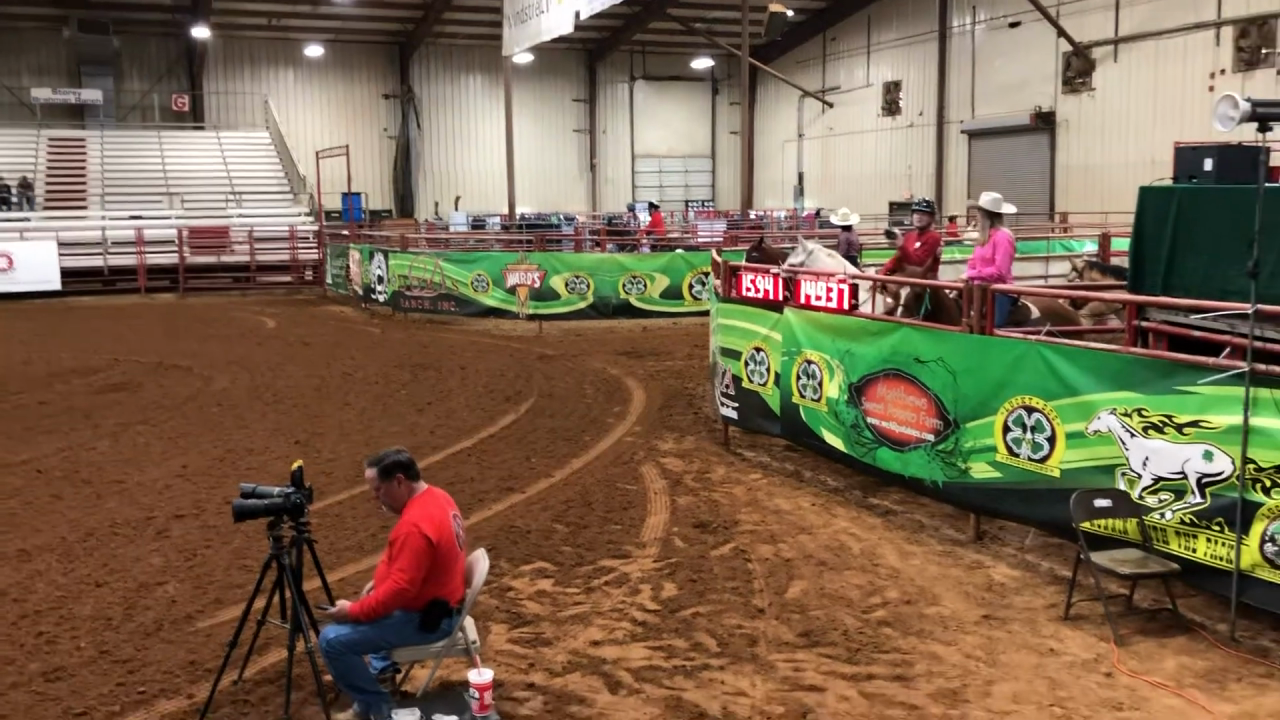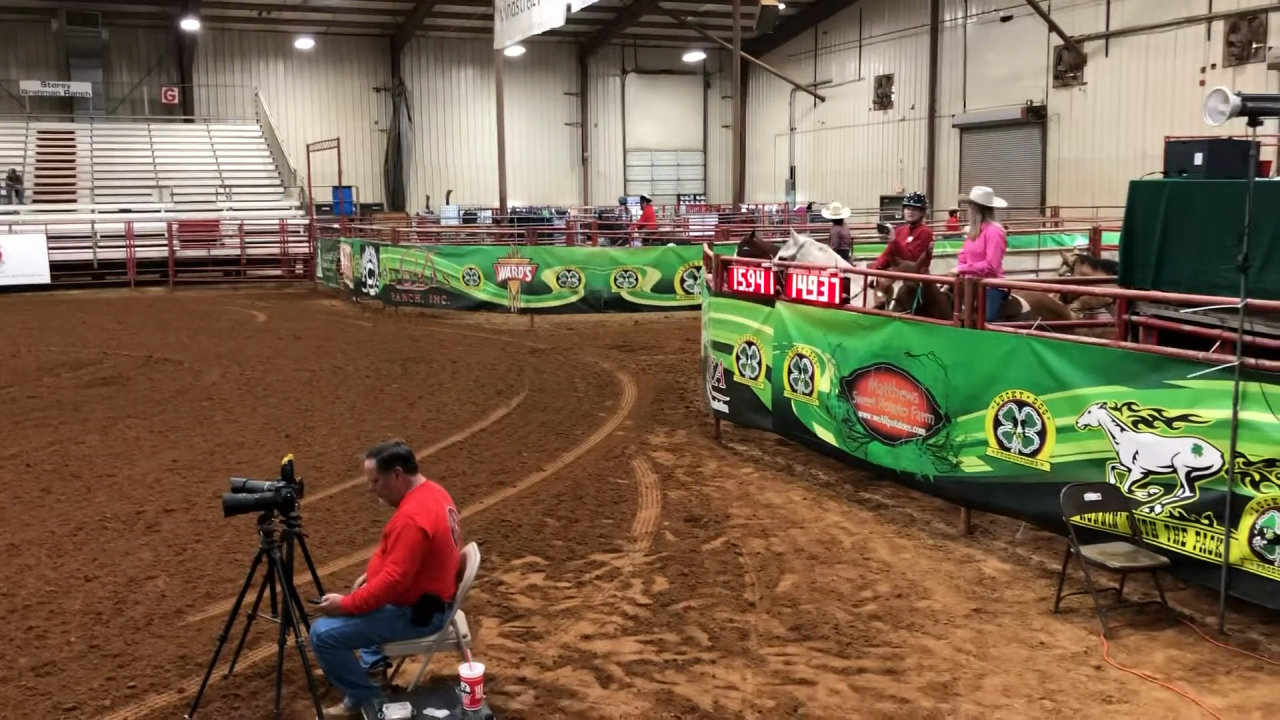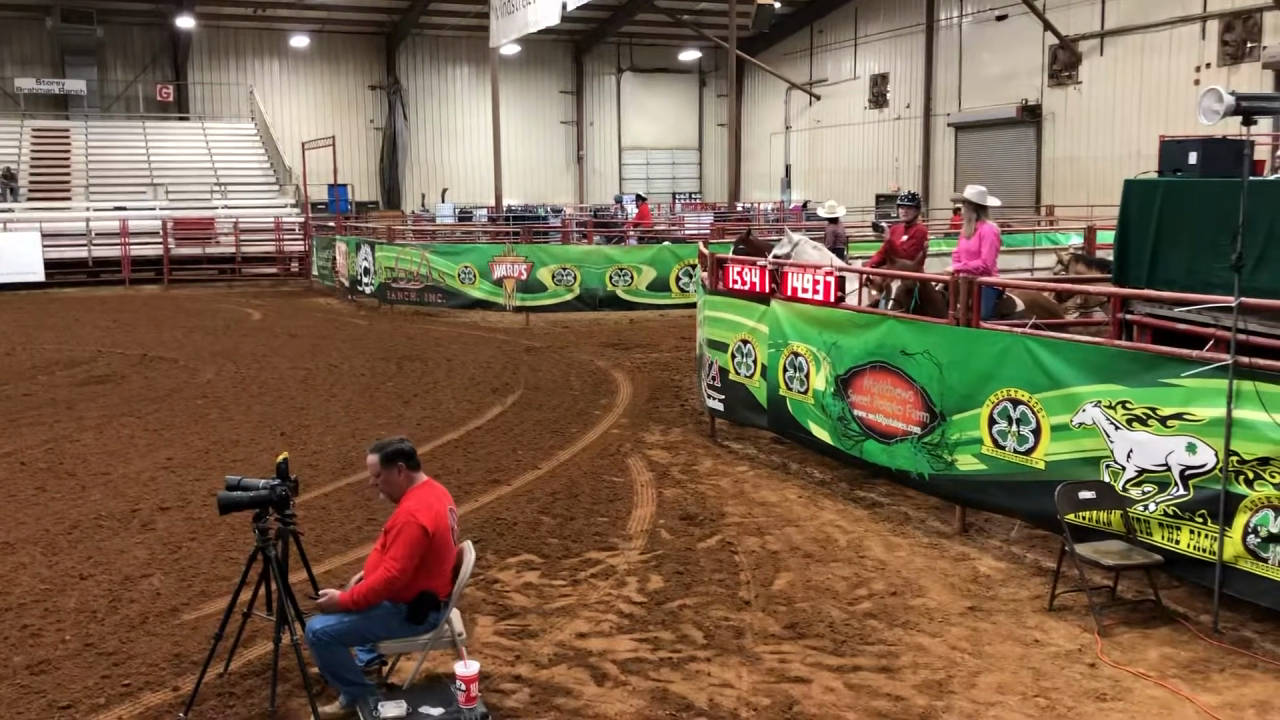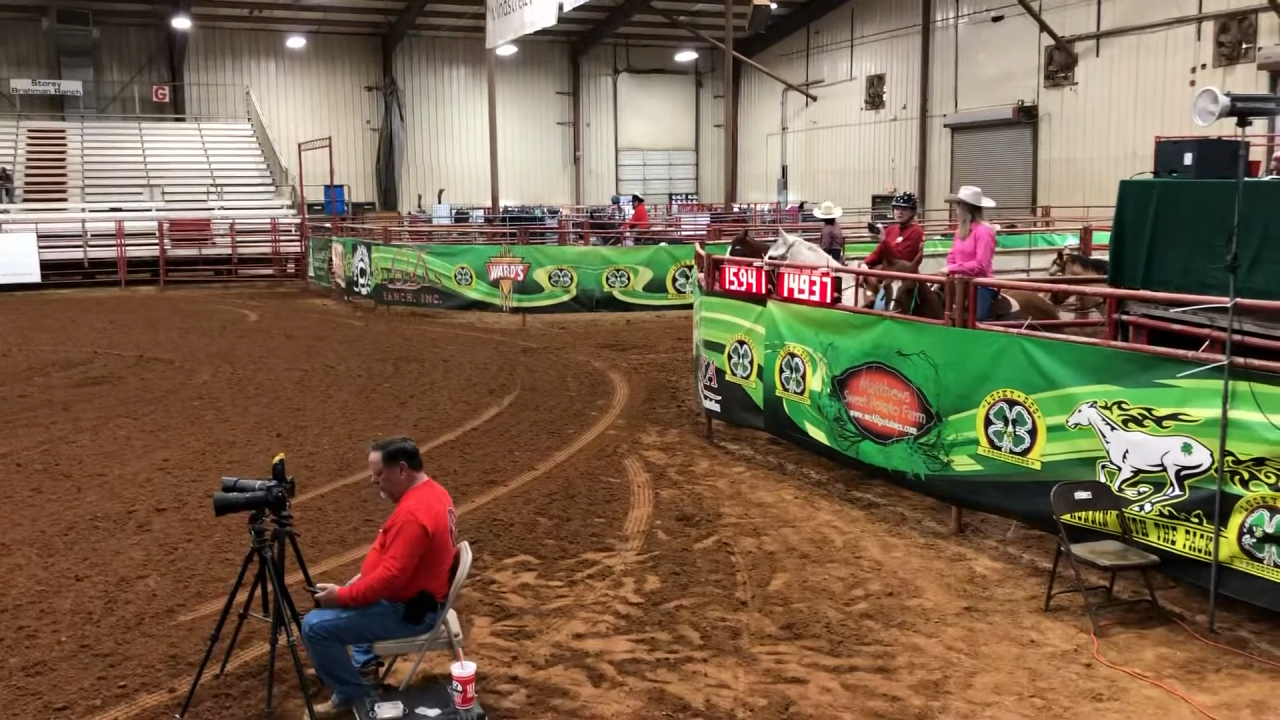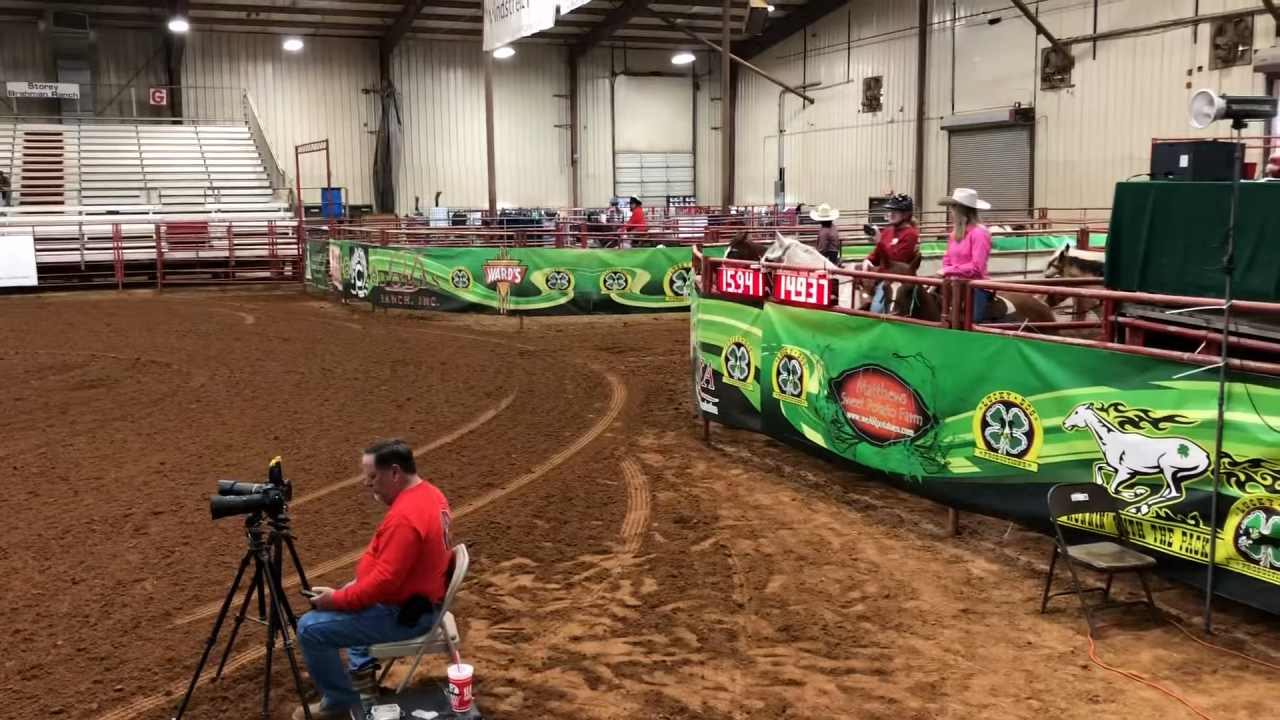
dt=0.2s
person 1, frame 1
left shoulder: (415, 524)
right shoulder: (438, 497)
left elbow: (400, 589)
left wrist: (353, 611)
right wrist: (380, 581)
left hip: (426, 619)
right hip: (438, 604)
left knee: (332, 639)
right knee: (372, 601)
right ankle: (383, 667)
person 1, frame 2
left shoulder: (412, 517)
right shoulder: (434, 492)
left elbow: (392, 582)
left wrist: (345, 604)
right wrist: (372, 575)
left hip: (418, 613)
right hip: (428, 598)
left knee: (323, 633)
right knee: (363, 597)
right ankle: (373, 663)
person 1, frame 3
left shoulder: (412, 514)
right shoulder: (434, 491)
left elbow: (391, 577)
left wrist: (342, 600)
right wrist: (369, 572)
left hip: (412, 611)
right hip: (424, 597)
left knee: (318, 630)
right knee: (357, 594)
left ankle: (360, 696)
right ankle: (368, 662)
person 1, frame 4
left shoulder: (412, 514)
right shoulder: (434, 492)
left elbow: (390, 577)
left wrist: (341, 595)
right wrist: (364, 577)
left hip: (409, 611)
right hip: (421, 597)
left knee: (315, 626)
right knee: (355, 596)
left ankle: (353, 697)
right ankle: (364, 664)
person 1, frame 5
left shoulder: (404, 517)
right shoulder: (430, 494)
left elbow: (384, 581)
left wrist: (336, 599)
right wrist: (355, 587)
left hip: (405, 613)
right hip: (419, 600)
left knee: (311, 628)
right knee: (350, 597)
right ankle: (362, 668)
